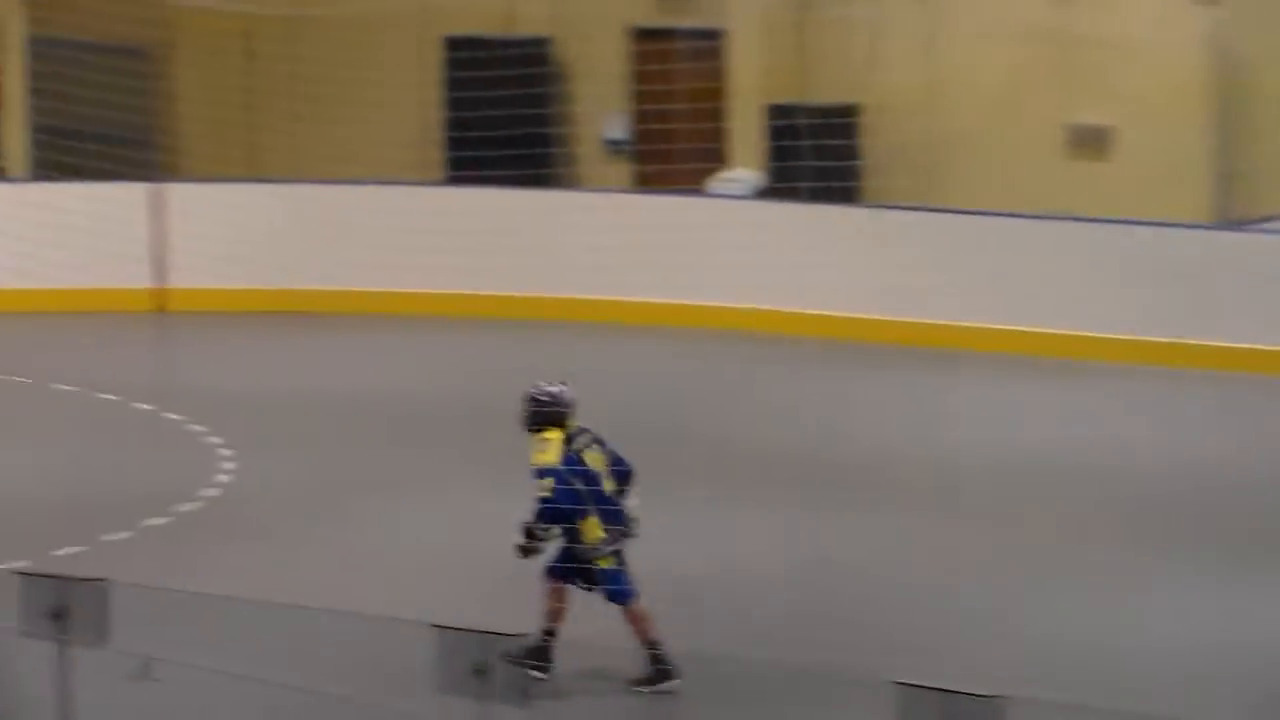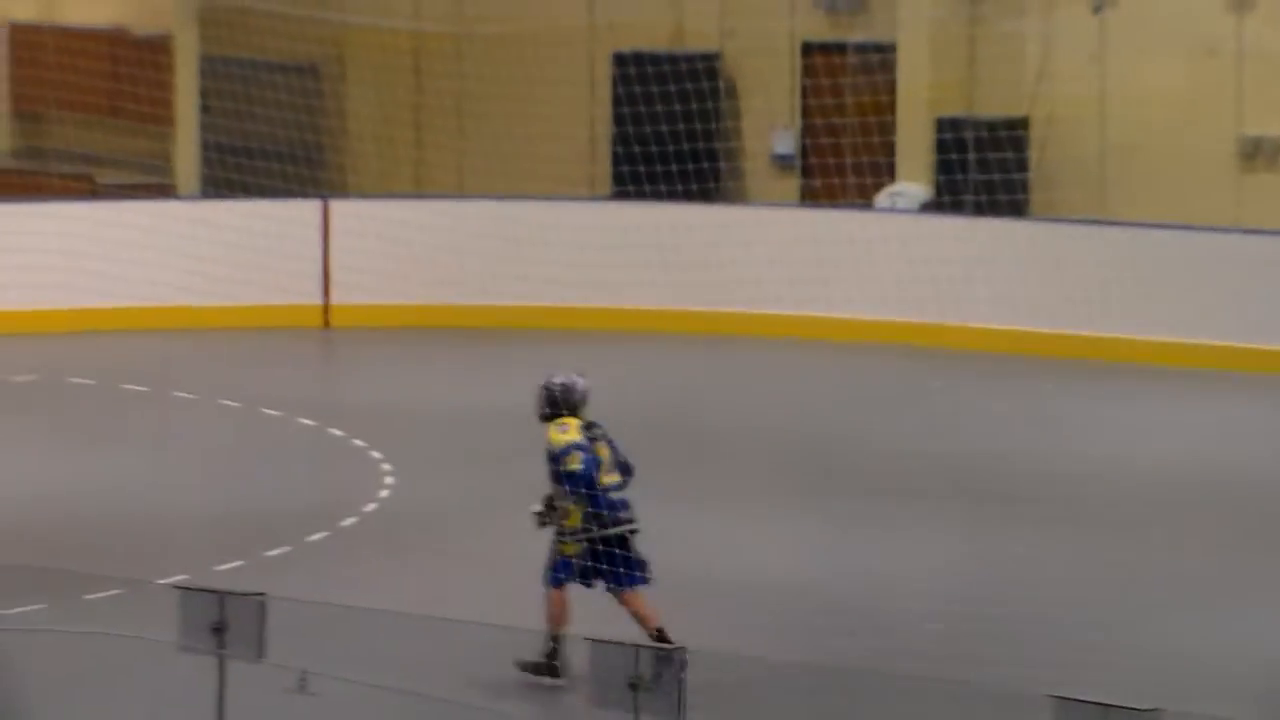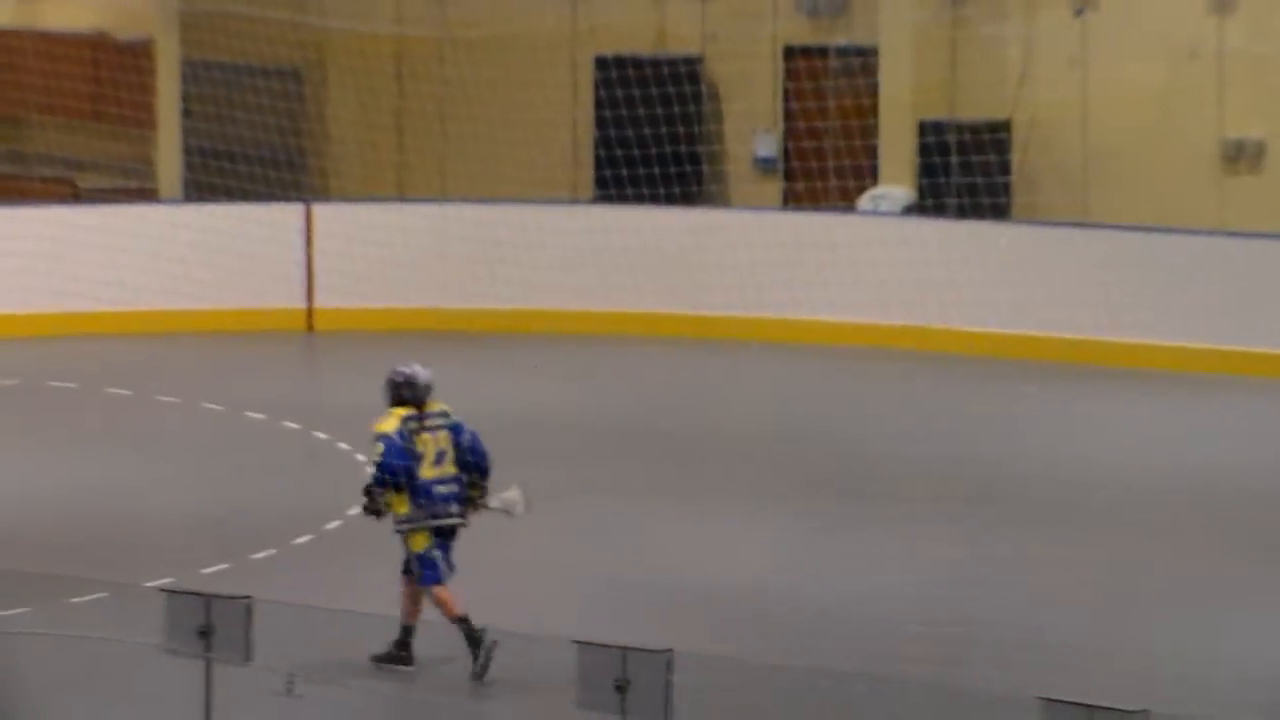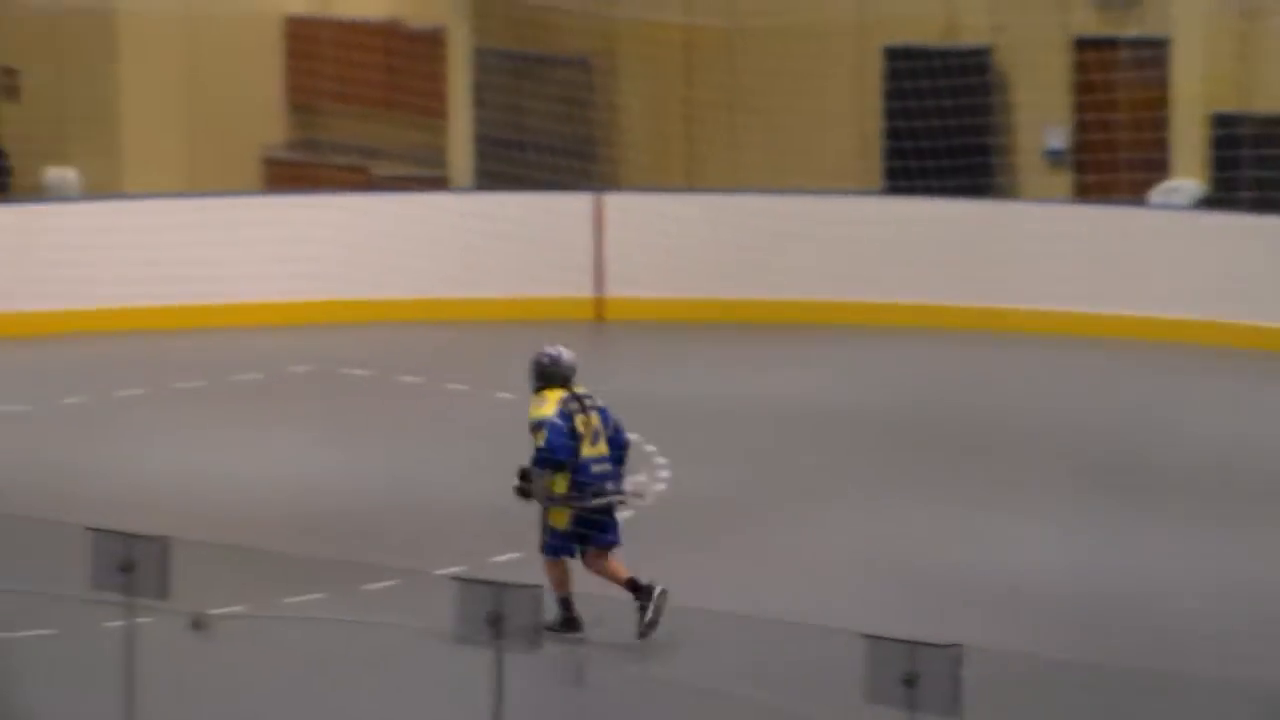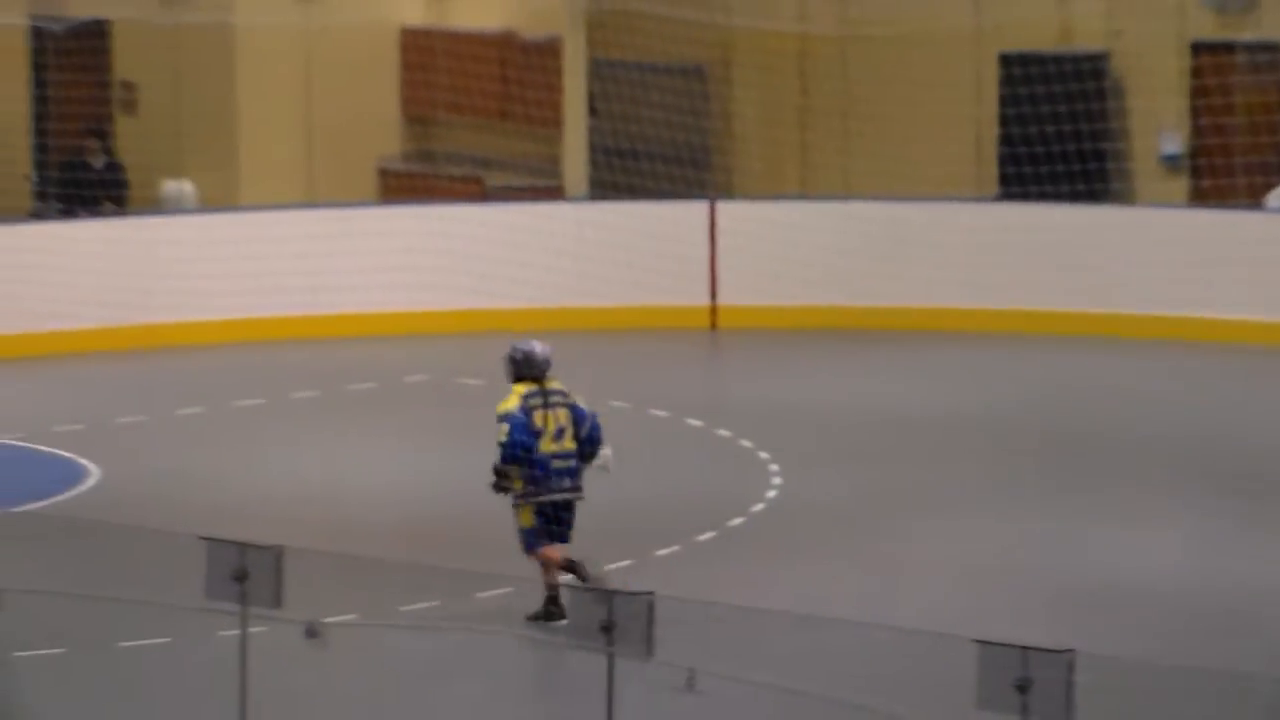
dt=0.4s
person 1, frame 1
left shoulder: (546, 449)
right shoulder: (582, 435)
left elbow: (555, 502)
right elbow: (622, 470)
left wrist: (533, 536)
right wrist: (611, 504)
left hip: (594, 534)
right hip: (606, 524)
left knee: (624, 599)
right knee: (555, 580)
left ankle: (661, 667)
right ankle: (542, 654)
person 1, frame 2
left shoulder: (562, 433)
right shoulder: (592, 428)
left elbow: (582, 476)
right elbow: (623, 470)
left wrist: (554, 507)
left hip: (583, 524)
right hip: (616, 518)
left knee: (555, 584)
right knee: (624, 589)
left ankle: (552, 660)
right ankle: (664, 647)
person 1, frame 3
left shoulder: (391, 424)
right shoulder: (445, 416)
left elbow: (390, 466)
right elbow: (476, 455)
left wrist: (377, 499)
right wrist: (473, 494)
left hip: (419, 515)
right hip: (450, 510)
left knee: (433, 582)
right knee: (412, 576)
left ankle: (475, 638)
right ankle: (403, 648)
person 1, frame 4
left shoulder: (544, 407)
right shoulder: (586, 398)
left elbow: (553, 450)
right elbow: (618, 441)
left wrist: (531, 481)
right wrist: (609, 471)
left hip: (569, 494)
right hip: (602, 488)
left knee: (553, 553)
right knee: (596, 558)
left ankle: (568, 617)
right ankle: (644, 592)
person 1, frame 5
left shoulder: (513, 401)
right shoulder: (563, 394)
left elbow: (514, 443)
right elbow: (591, 433)
left wrist: (504, 477)
right wrist: (579, 461)
left hip: (533, 486)
right hip: (567, 484)
left knee: (536, 547)
right knee: (548, 542)
left ankle: (576, 568)
right ankle: (552, 605)
